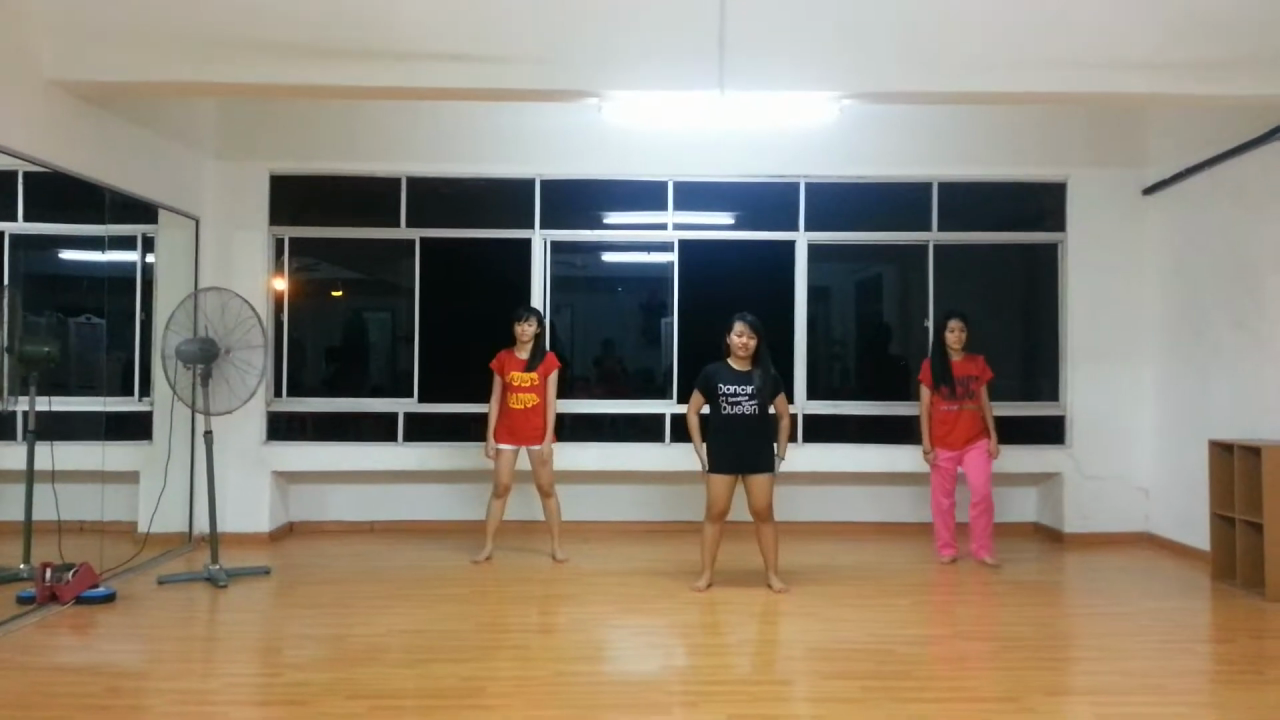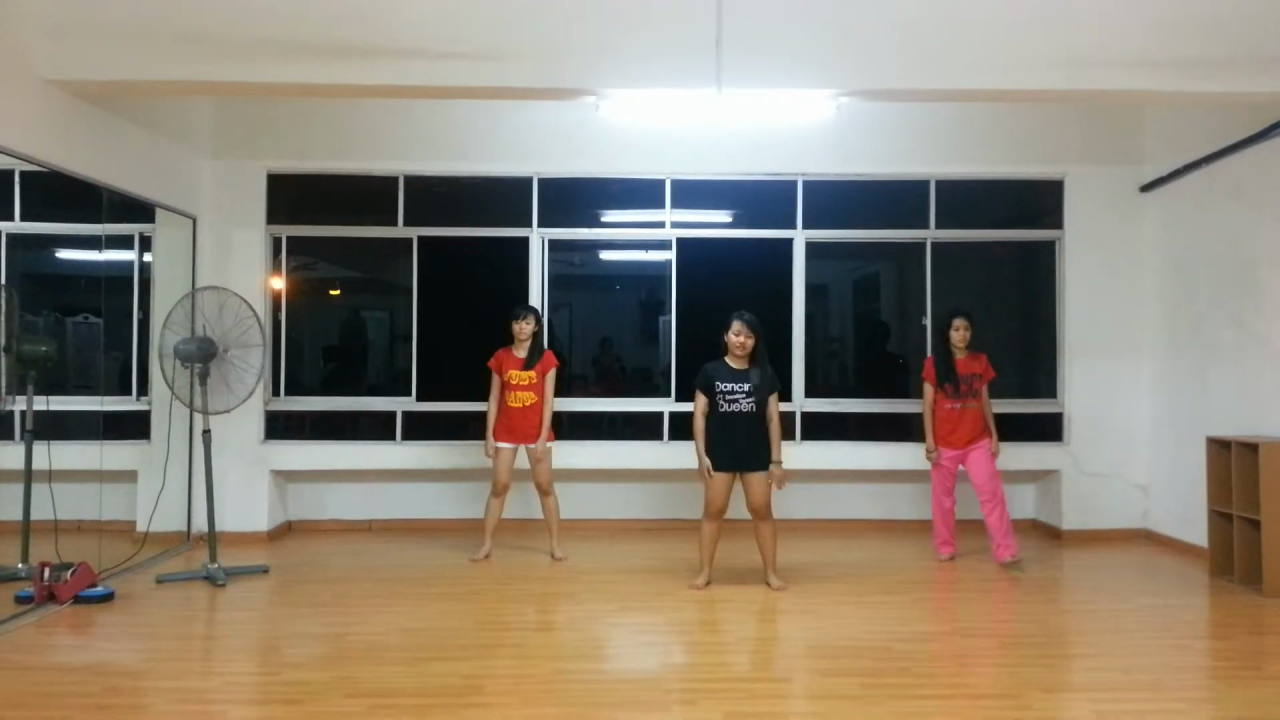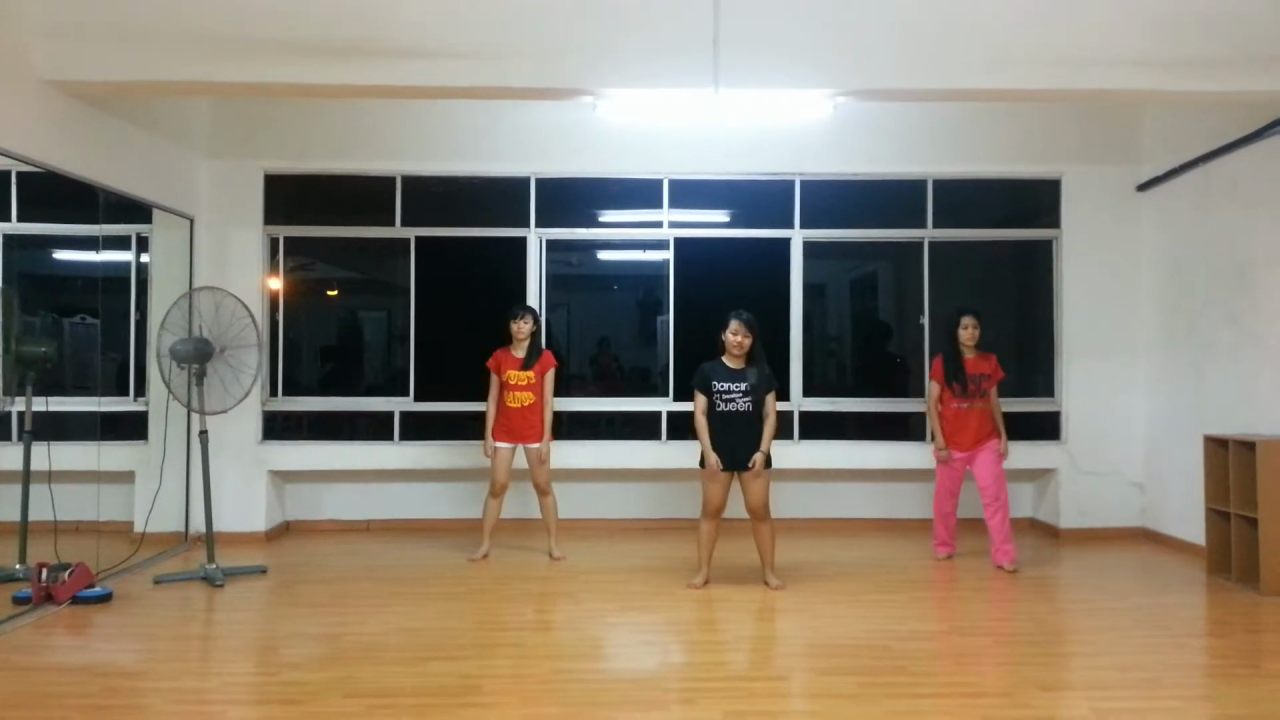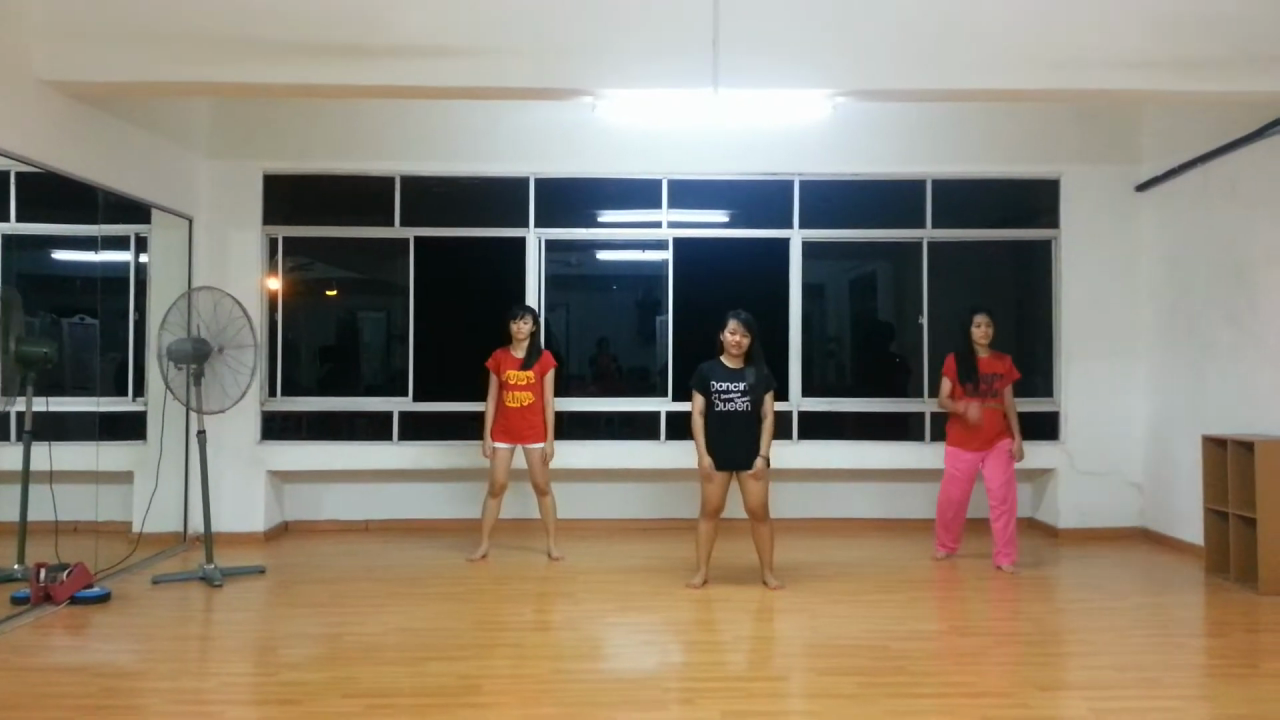
dt=0.2s
person 1, frame 1
left shoulder: (767, 375)
right shoulder: (712, 373)
left elbow: (783, 416)
right elbow: (693, 412)
left wrist: (780, 454)
right wrist: (700, 452)
left hip: (759, 456)
right hip: (721, 456)
left knee: (763, 513)
right knee: (715, 513)
left ankle: (772, 574)
right ankle: (706, 574)
person 1, frame 2
left shoulder: (764, 374)
right shoulder: (711, 371)
left elbow: (773, 417)
right elbow: (700, 414)
left wrist: (776, 460)
right wrist: (701, 455)
left hip: (756, 455)
right hip: (719, 454)
left knee: (761, 511)
right knee: (713, 511)
left ankle: (770, 572)
right ankle: (705, 571)
person 1, frame 3
left shoulder: (762, 373)
right shoulder: (708, 371)
left elbow: (770, 415)
right elbow: (700, 413)
left wrist: (763, 452)
right wrist: (708, 452)
left hip: (753, 453)
right hip: (717, 453)
left knee: (759, 511)
right knee: (711, 511)
left ankle: (769, 571)
right ankle: (703, 571)
person 1, frame 4
left shoulder: (760, 373)
right shoulder: (706, 371)
left elbow: (767, 416)
right elbow: (698, 414)
left wrist: (763, 455)
right wrist: (702, 453)
left hip: (751, 453)
right hip: (716, 453)
left knee: (759, 511)
right knee: (710, 511)
left ankle: (767, 571)
right ankle: (702, 571)
person 2, frame 1
left shoulder: (978, 363)
right shoulder: (931, 365)
left elbow: (984, 402)
right elbow: (925, 407)
left wrist: (993, 435)
right wrist: (927, 444)
left hip: (975, 441)
right hip: (942, 444)
left knee: (982, 493)
right knee: (942, 498)
left ankle: (982, 548)
right ankle: (946, 549)
person 2, frame 2
left shoulder: (981, 362)
right shoulder: (934, 363)
left elbow: (985, 401)
right elbow: (928, 405)
left wrist: (994, 435)
right wrist: (930, 442)
left hip: (978, 441)
right hip: (945, 442)
left knee: (991, 492)
right knee: (943, 497)
left ankle: (1005, 549)
right ankle: (945, 546)
person 2, frame 3
left shoulder: (990, 362)
right shoulder: (942, 362)
left elbow: (994, 402)
right elbow: (932, 404)
left wrist: (1003, 436)
right wrist: (939, 441)
left hip: (986, 442)
right hip: (952, 443)
left knee: (995, 496)
right knee: (945, 498)
left ankle: (1004, 555)
right ankle: (944, 545)
person 2, frame 4
left shoulder: (1004, 362)
right shoulder: (955, 361)
left elbow: (1009, 402)
right elbow: (942, 400)
left wrist: (1017, 438)
right wrist: (964, 408)
left hip: (998, 442)
right hip: (961, 442)
left knee: (1003, 499)
right knee: (953, 497)
left ankle: (1004, 556)
right ankle: (945, 545)
person 3, frame 1
left shoulder: (548, 360)
right shoulder: (503, 358)
left elbow: (551, 402)
right elbow: (495, 400)
left wrist: (547, 439)
right wrist: (490, 436)
left hip: (537, 433)
right hip: (507, 433)
left knee: (546, 488)
right knee: (500, 488)
left ankle: (556, 545)
right ankle: (488, 545)
person 3, frame 2
left shoulder: (546, 358)
right shoulder: (501, 357)
left elbow: (548, 400)
right elbow: (494, 398)
left wrist: (543, 437)
right wrist: (489, 435)
left hip: (535, 432)
right hip: (506, 432)
left knee: (545, 487)
right knee: (499, 486)
left ankle: (555, 544)
right ankle: (487, 544)
person 3, frame 3
left shoulder: (544, 358)
right shoulder: (499, 357)
left elbow: (547, 401)
right elbow: (492, 399)
left wrist: (546, 438)
right wrist: (488, 435)
left hip: (534, 432)
right hip: (504, 432)
left knee: (543, 487)
right knee: (497, 486)
left ankle: (553, 543)
right ankle: (485, 543)
person 3, frame 4
left shoulder: (544, 359)
right shoulder: (498, 357)
left elbow: (548, 401)
right elbow: (492, 399)
left wrist: (550, 438)
right wrist: (486, 435)
left hip: (534, 433)
right hip: (503, 432)
left knee: (542, 487)
right knee: (496, 487)
left ankle: (552, 544)
right ankle: (484, 544)
